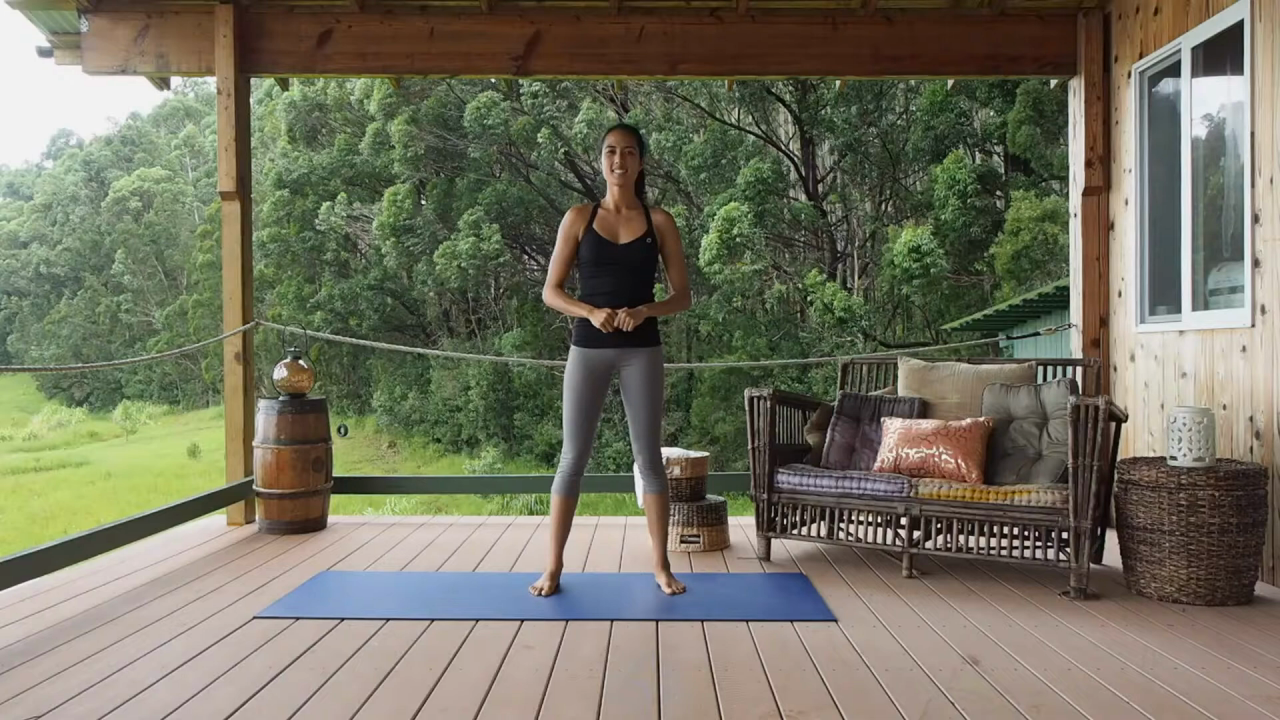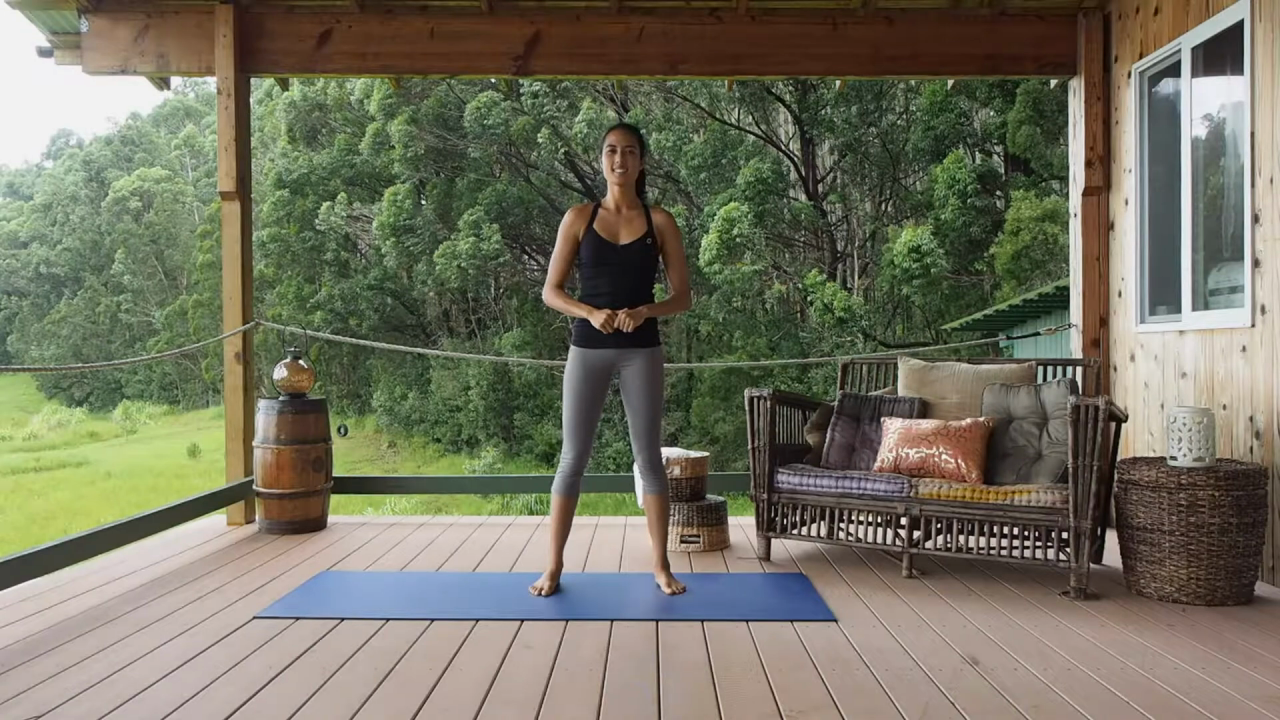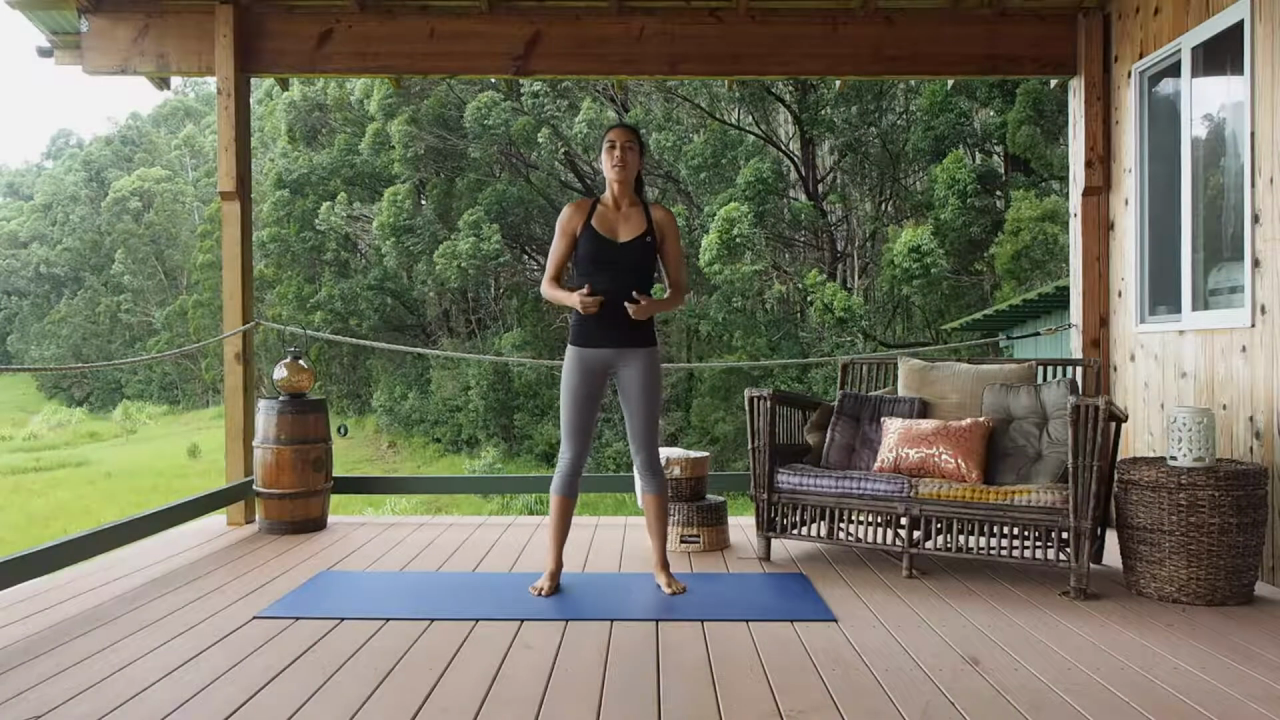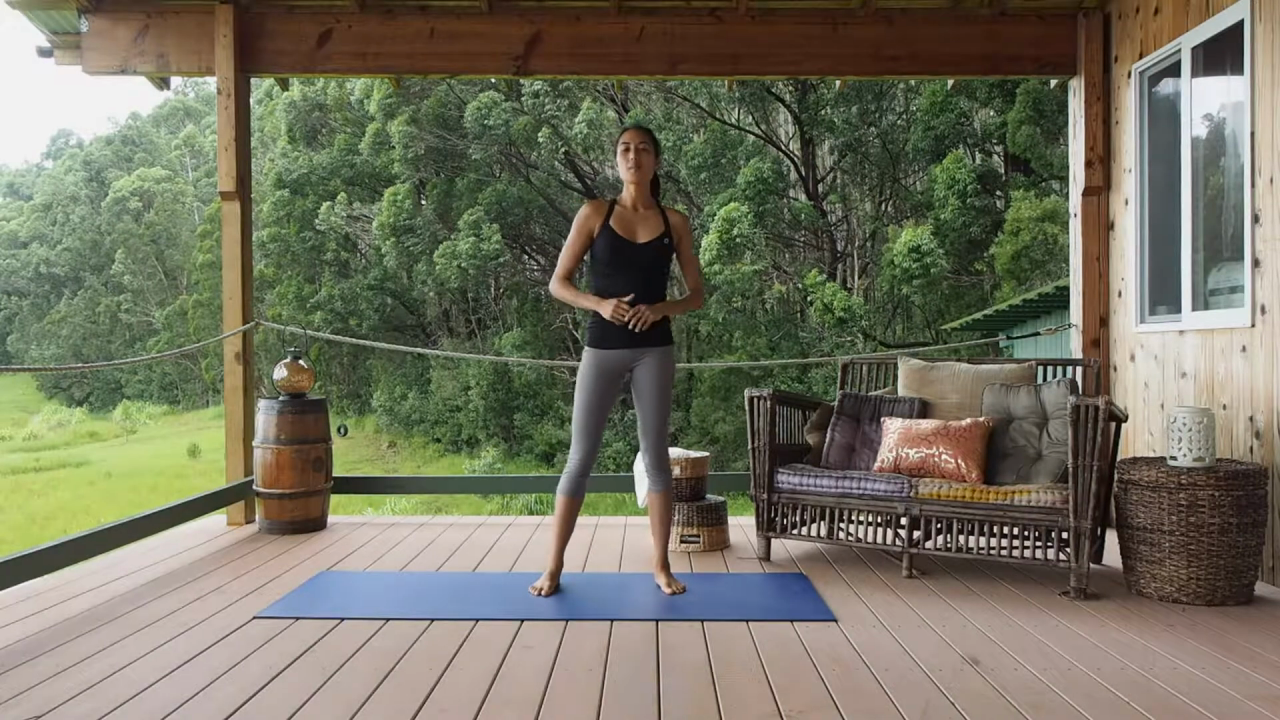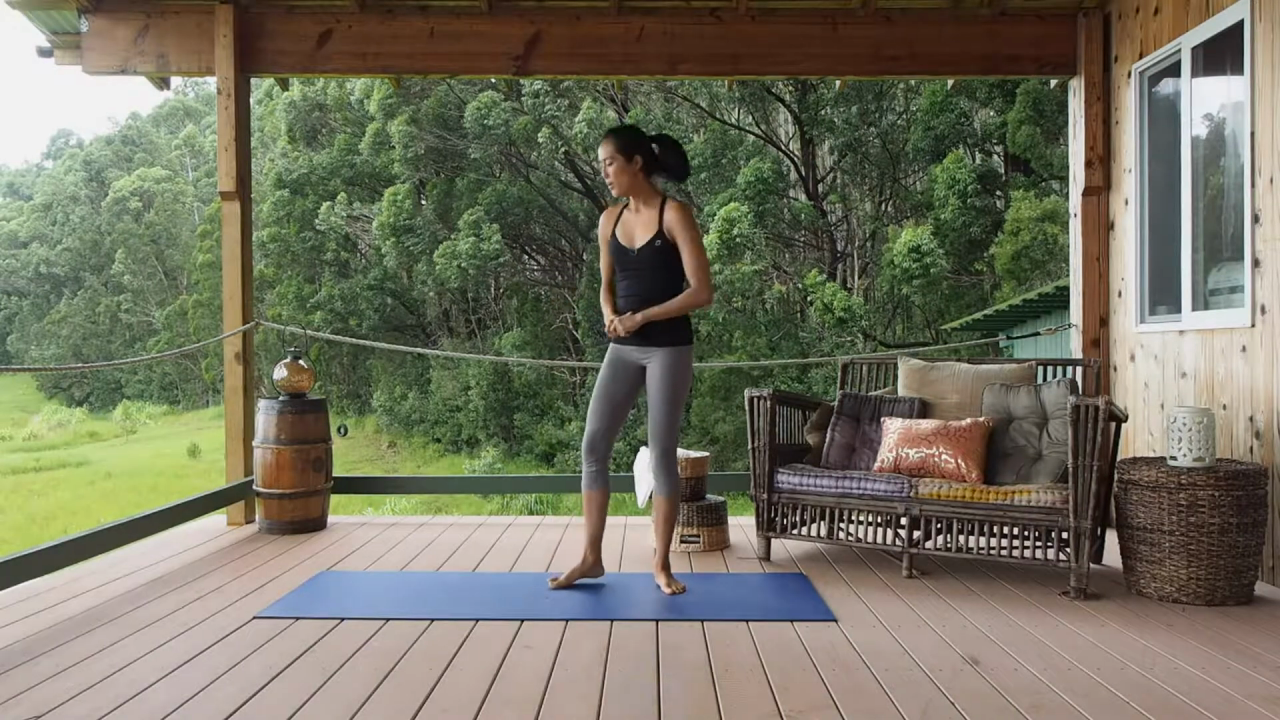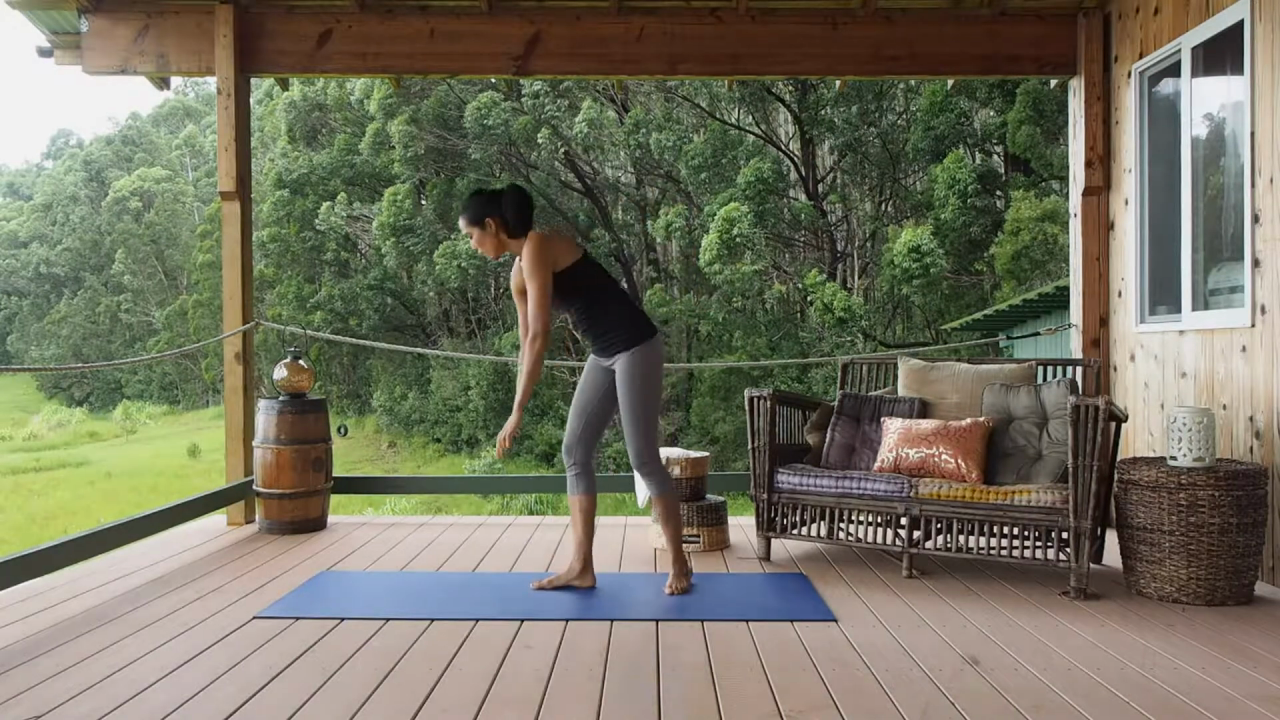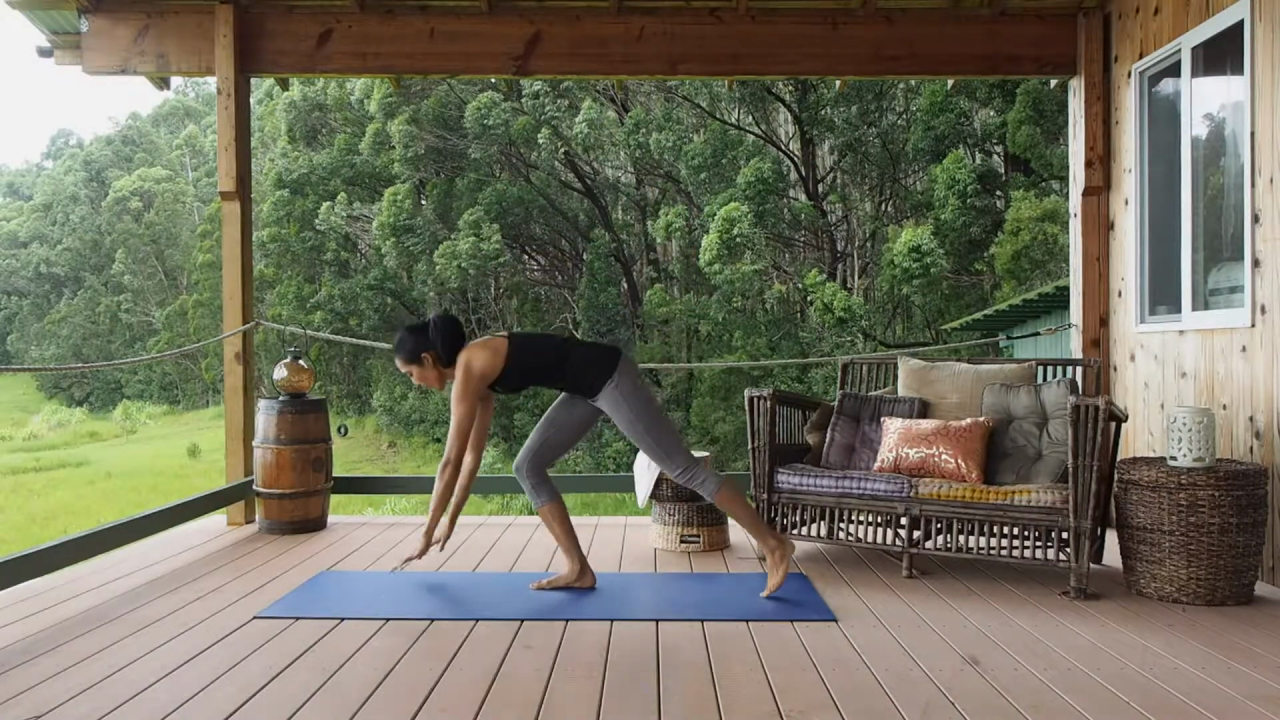
dt=0.7s
person 1, frame 1
left shoulder: (659, 222)
right shoulder: (578, 218)
left elbow: (682, 296)
right elbow: (551, 291)
left wrist: (645, 310)
right wrist: (590, 311)
left hip: (642, 350)
right hip: (588, 348)
left knee: (648, 456)
right knee: (573, 457)
left ankle: (661, 565)
right ankle: (554, 565)
person 1, frame 2
left shoulder: (660, 222)
right shoulder: (579, 218)
left elbow: (683, 296)
right elbow: (551, 291)
left wrist: (644, 311)
right wrist: (590, 312)
left hip: (642, 351)
right hip: (587, 348)
left knee: (648, 457)
right knee: (573, 457)
left ankle: (660, 565)
right ankle: (554, 565)
person 1, frame 3
left shoulder: (659, 218)
right shoulder: (576, 213)
left elbow: (678, 288)
right elbow: (548, 283)
left wrist: (658, 305)
right wrist: (571, 299)
left hip: (638, 349)
right hip: (585, 348)
left knee: (646, 456)
right knee: (571, 456)
left ankle: (661, 565)
right ankle: (554, 565)
person 1, frame 4
left shoulder: (675, 223)
right shoulder: (594, 214)
left elbow: (697, 293)
right elbow: (558, 282)
left wrist: (663, 309)
right wrist: (600, 304)
left hip: (654, 350)
right hip: (603, 347)
left knee: (655, 455)
right knee: (581, 456)
left ankle: (660, 564)
right ankle: (554, 565)
person 1, frame 5
left shoulder: (675, 214)
right shoulder: (609, 220)
left elbow: (702, 292)
left wrist: (640, 318)
right wrist: (614, 320)
left hip: (669, 349)
right hip: (624, 348)
left knee: (661, 455)
right knee: (593, 445)
left ankle: (662, 565)
right ankle: (591, 558)
person 1, frame 6
left shoulder: (538, 247)
right shoulder: (520, 271)
left elbow: (540, 337)
right elbow: (528, 341)
left wrist: (518, 413)
right wrist: (519, 409)
left hip: (635, 346)
right hip: (604, 354)
left knee: (644, 458)
right knee: (575, 452)
left ankle: (678, 561)
right ankle: (581, 567)
person 1, frame 7
left shoulder: (468, 369)
right shoulder: (475, 368)
left elbow: (451, 462)
right elbow: (472, 454)
left wrist: (426, 535)
right wrist: (449, 522)
left hip: (609, 378)
right hip: (589, 387)
left knee: (682, 467)
right knee: (528, 466)
left ankle: (774, 546)
right ankle: (578, 569)
